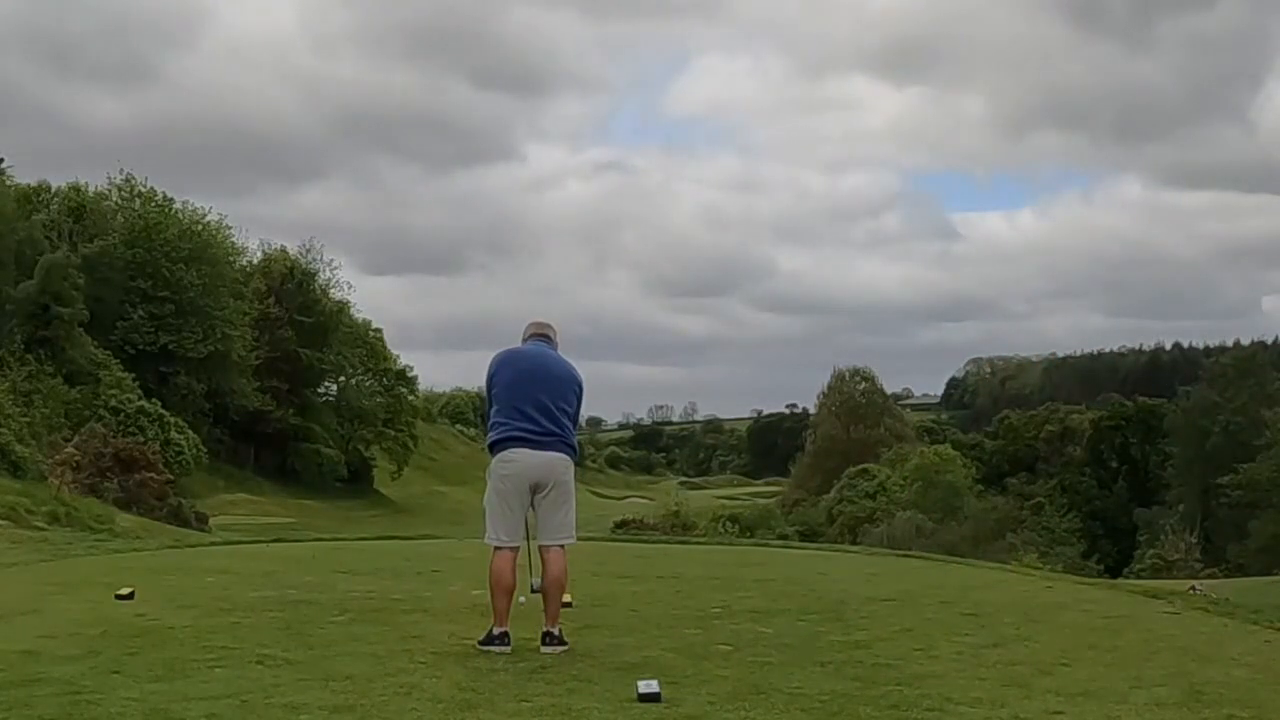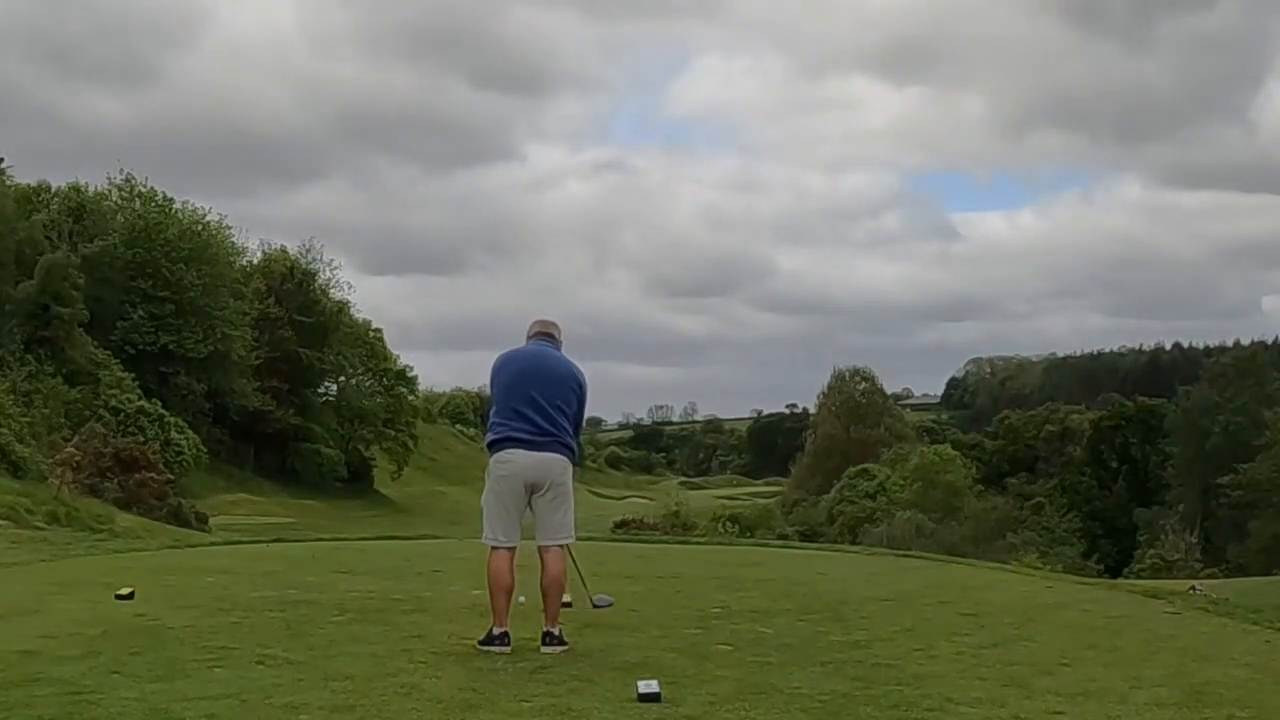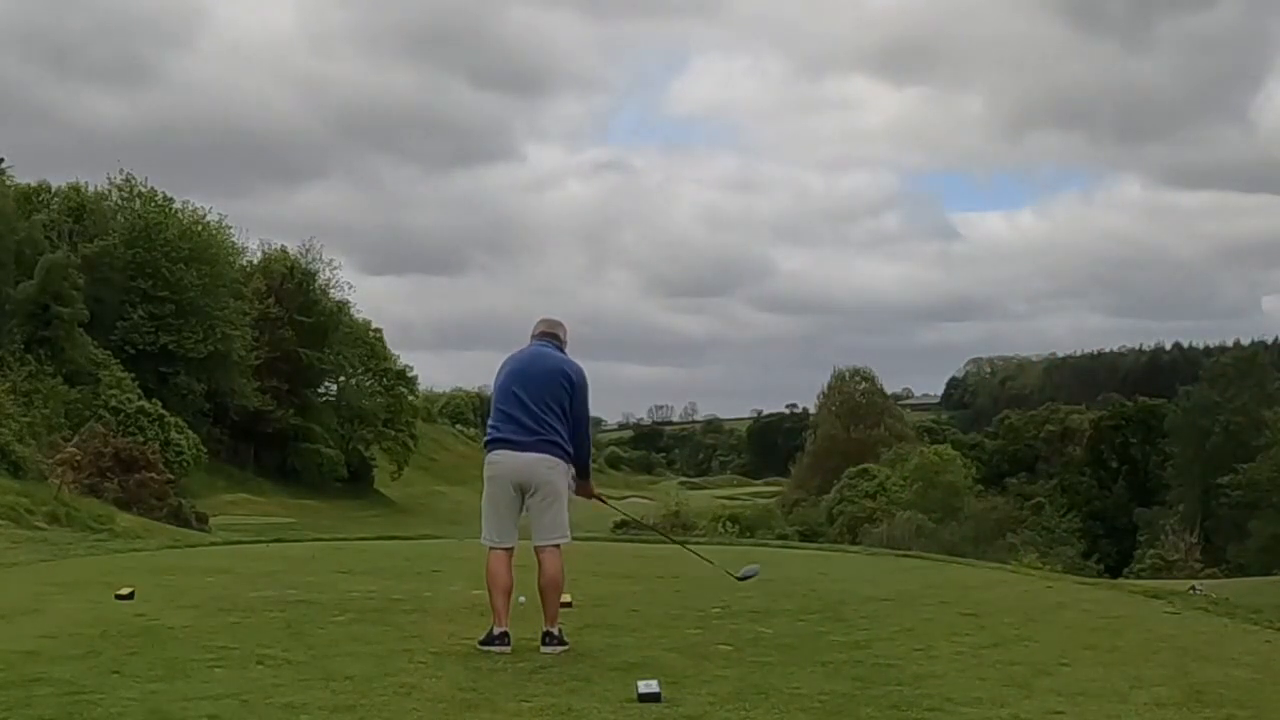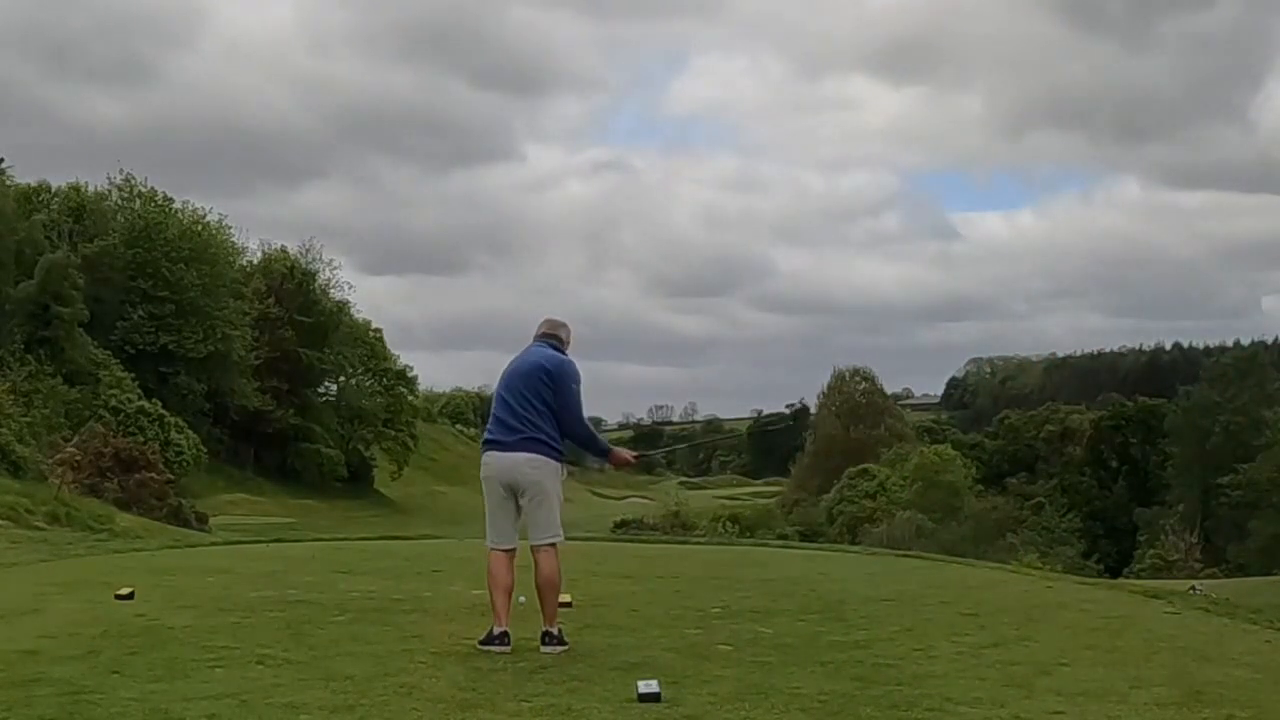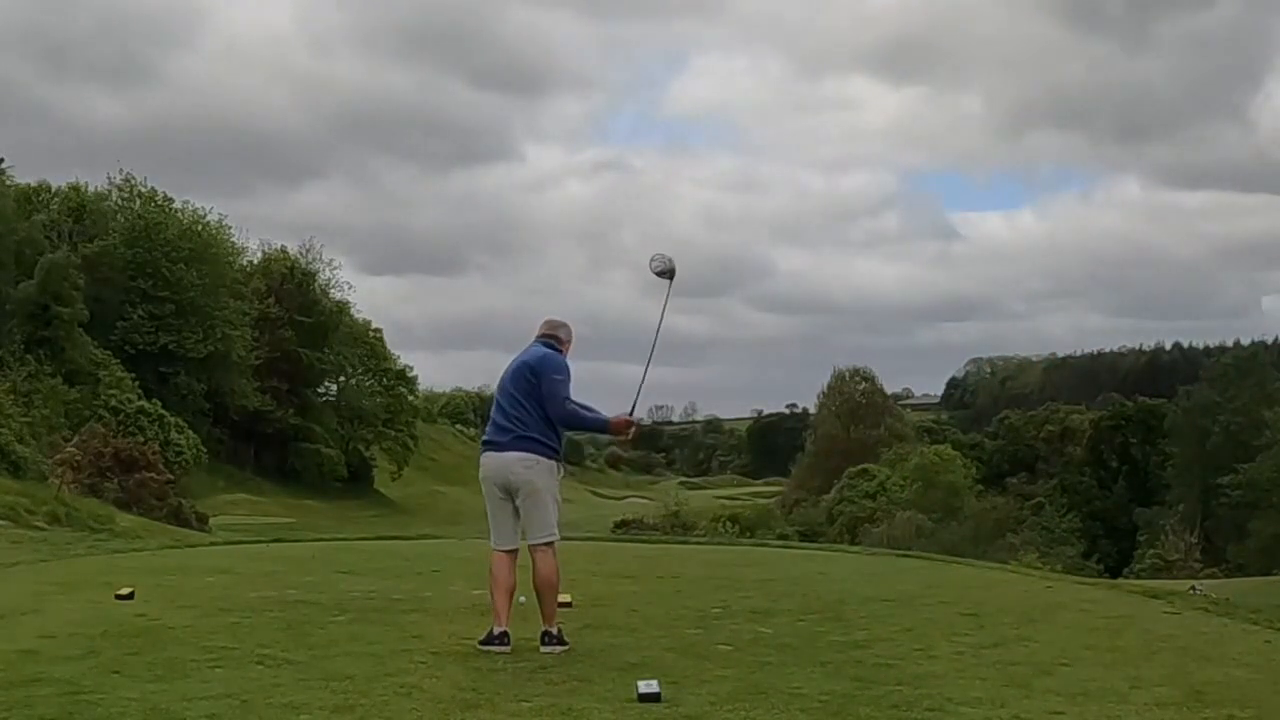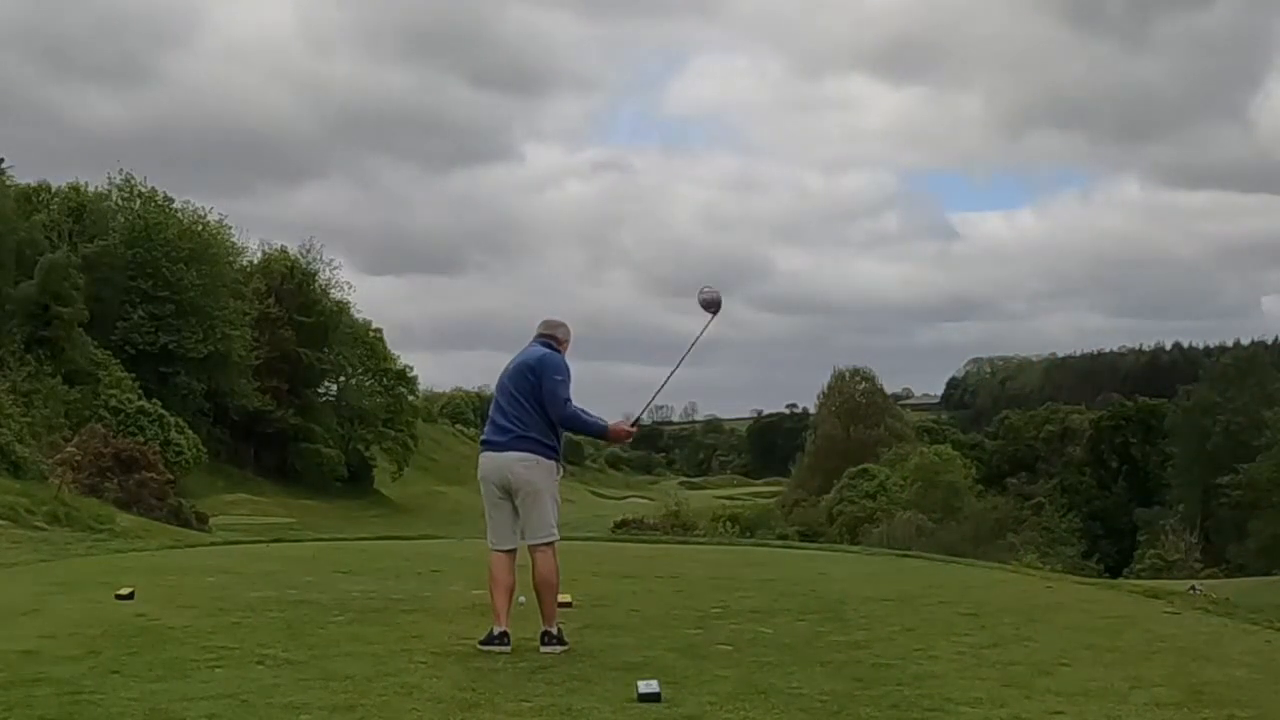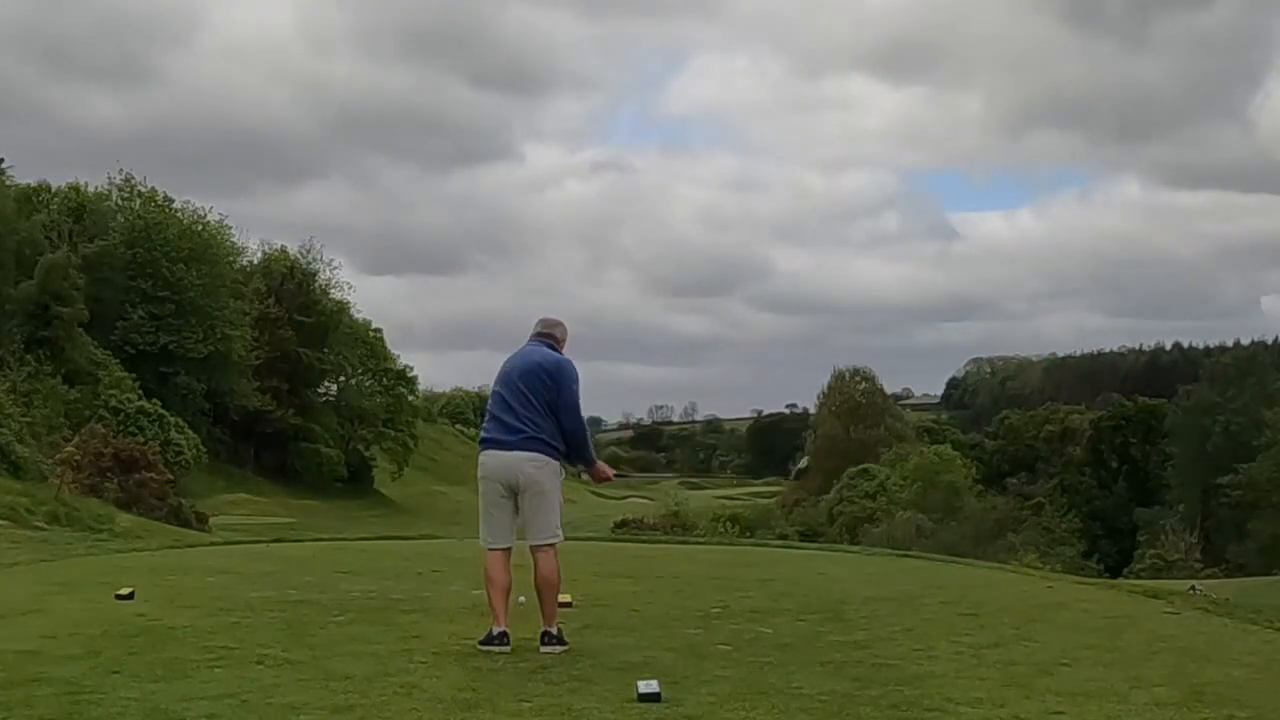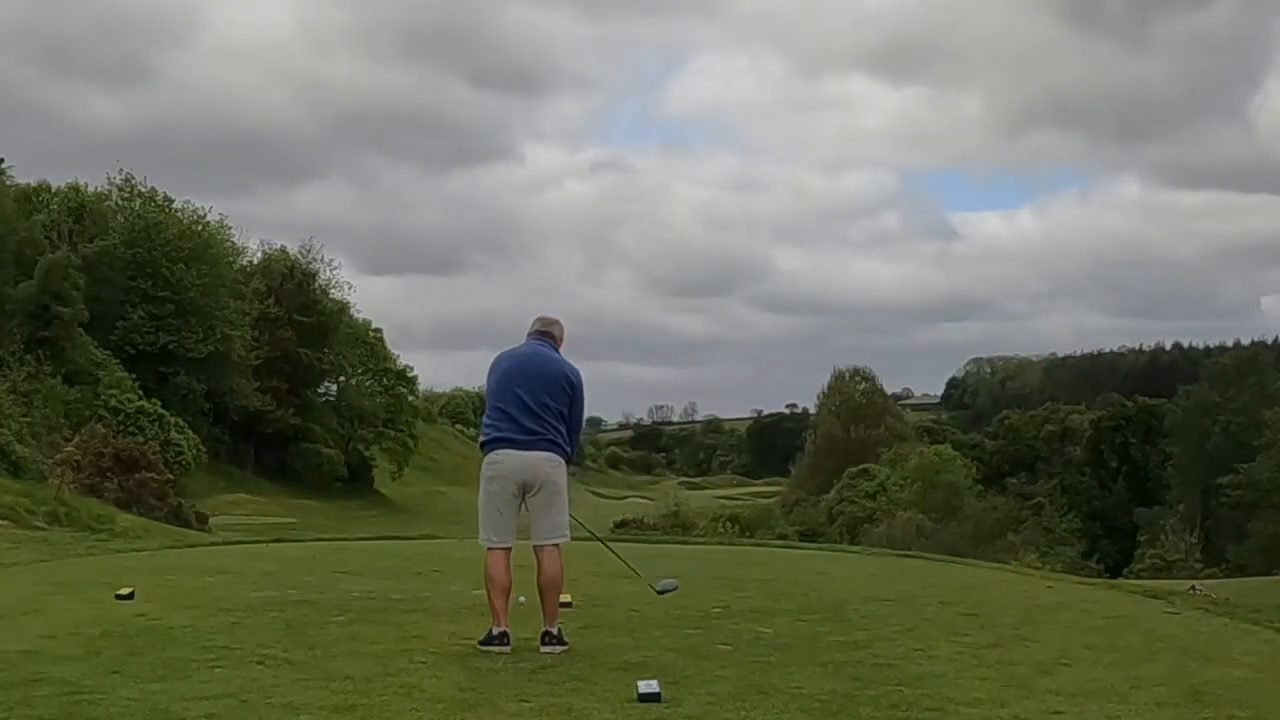
dt=0.2s
person 1, frame 1
left shoulder: (502, 360)
right shoulder: (570, 372)
left hip: (510, 458)
right hip: (557, 460)
left knee: (504, 546)
right knee: (554, 547)
left ankle: (500, 631)
right ankle: (552, 631)
person 1, frame 2
left shoulder: (505, 361)
right shoulder: (573, 372)
left hip: (508, 457)
right hip: (555, 461)
left knee: (502, 546)
right knee: (552, 547)
left ankle: (499, 631)
right ankle: (552, 631)
person 1, frame 3
left shoulder: (510, 364)
right shoulder: (571, 370)
right elbow: (580, 429)
right wrist: (583, 477)
left hip: (501, 458)
right hip: (547, 462)
left knee: (499, 546)
right knee: (549, 547)
left ankle: (499, 630)
right ankle: (551, 631)
person 1, frame 4
left shoulder: (516, 363)
right shoulder: (562, 365)
right elbow: (573, 423)
left wrist: (600, 450)
right wrist: (609, 453)
left hip: (495, 458)
right hip: (536, 461)
left knee: (500, 547)
right knee: (545, 547)
left ankle: (499, 630)
right ankle: (551, 631)
person 1, frame 5
left shoulder: (520, 362)
right shoulder: (552, 360)
left elbow: (560, 407)
right elbow: (561, 413)
left wrist: (607, 421)
right wrist: (608, 424)
left hip: (493, 460)
right hip: (531, 460)
left knee: (503, 548)
right knee: (542, 546)
left ankle: (499, 630)
right ankle: (550, 631)
person 1, frame 6
left shoulder: (518, 362)
right shoulder: (551, 360)
left elbow: (561, 409)
right elbow: (561, 413)
left wrist: (605, 427)
right wrist: (607, 431)
left hip: (491, 460)
right hip: (531, 461)
left knee: (501, 548)
right knee: (542, 546)
left ankle: (500, 629)
right ankle: (550, 630)
person 1, frame 7
left shoulder: (510, 362)
right shoulder: (560, 364)
right elbow: (571, 422)
left wrist: (579, 458)
right wrist: (590, 463)
left hip: (492, 458)
right hip: (535, 461)
left knee: (497, 546)
right knee: (544, 546)
left ankle: (499, 630)
right ankle: (550, 631)
person 1, frame 8
left shoulder: (501, 360)
right shoulder: (568, 371)
right elbow: (572, 429)
right wrist: (562, 462)
left hip: (499, 458)
right hip: (546, 460)
left knee: (497, 546)
right knee: (548, 547)
left ankle: (499, 630)
right ankle: (551, 631)
